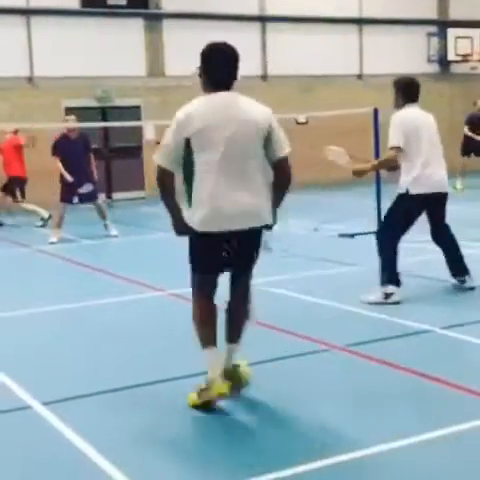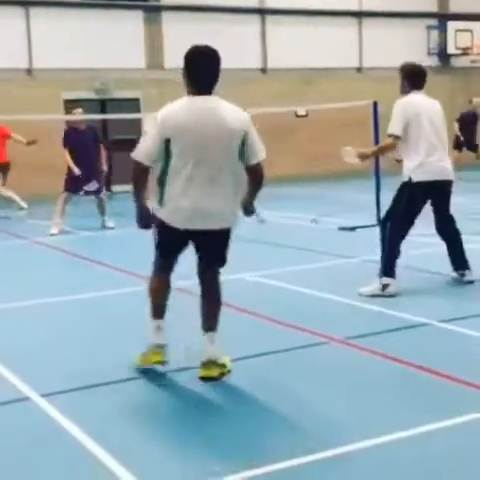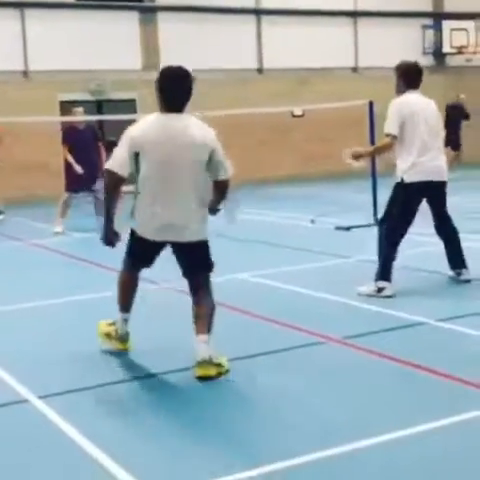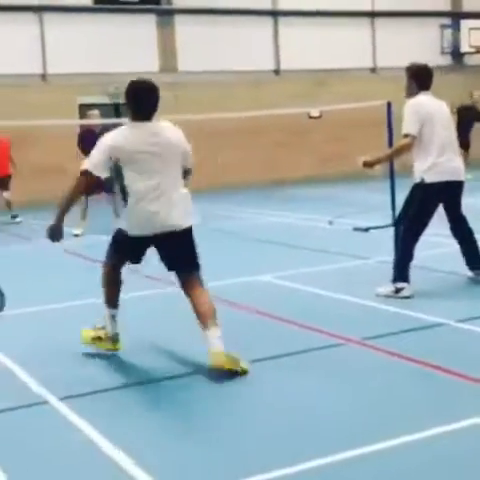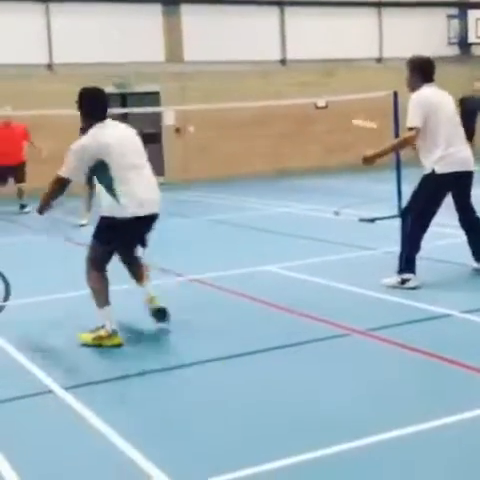
dt=0.2s
person 1, frame 1
left shoulder: (187, 115)
right shoulder: (262, 113)
left elbow: (164, 174)
right elbow: (283, 171)
left wrist: (176, 214)
right wrist: (272, 207)
left hip: (207, 219)
right hip: (252, 217)
left knee: (203, 292)
right knee: (240, 288)
left ankle: (214, 377)
right ankle: (231, 365)
person 1, frame 2
left shoulder: (168, 115)
right shoulder: (238, 118)
left elbow: (140, 169)
right elbow: (256, 173)
left wrist: (141, 207)
right wrist: (248, 201)
left hip: (175, 213)
right hip: (219, 215)
left knee: (161, 272)
right knee: (210, 280)
left ankle: (157, 344)
right ankle: (211, 357)
person 1, frame 3
left shoulder: (138, 131)
right shoulder: (206, 134)
left elbow: (112, 180)
right elbow: (222, 185)
left wrist: (108, 224)
right wrist: (213, 205)
left hip: (148, 224)
right hip: (192, 226)
left knee: (129, 271)
right knee: (201, 289)
left ankle: (121, 331)
right ankle: (205, 357)
person 1, frame 4
left shoulder: (113, 140)
right shoulder: (174, 134)
left elbow: (84, 180)
left wrist: (59, 218)
left hip: (138, 221)
right hip: (177, 219)
left knee: (111, 266)
right knee: (193, 285)
left ankle: (110, 333)
right ankle: (218, 352)
person 1, frame 5
left shoulder: (86, 143)
right shoulder: (127, 131)
left elbow: (61, 183)
left wrist: (42, 206)
left hip: (122, 210)
right hip: (151, 204)
left knee: (95, 264)
right knee: (127, 254)
left ankle: (109, 330)
right ankle: (152, 300)
person 2, frame 1
left shoulder: (400, 117)
right shoulder: (428, 117)
left elbow: (393, 155)
left wrist: (368, 168)
right wrist: (397, 165)
left hip: (417, 187)
right hip: (439, 185)
left knee: (387, 233)
right knee: (441, 231)
left ankle: (390, 287)
right ankle: (463, 277)
person 2, frame 2
left shoulder: (404, 103)
right shoulder: (435, 104)
left elbow: (392, 142)
left wrist: (370, 153)
left hip: (420, 175)
right hip: (444, 173)
left knee: (392, 224)
right knee: (445, 222)
left ankle: (387, 280)
right ankle: (463, 270)
person 2, frame 3
left shoulder: (399, 103)
right shoulder: (431, 104)
left elbow: (389, 142)
left wrist: (365, 153)
left hip: (413, 176)
right hip: (438, 173)
left knee: (389, 226)
right knee: (443, 221)
left ankle: (383, 283)
right ankle: (460, 269)
person 2, frame 4
left shoulder: (414, 104)
right shoulder: (442, 105)
left elbow: (408, 142)
left wrist: (378, 159)
left hip: (431, 176)
right hip: (455, 173)
left knee: (405, 227)
right knee: (458, 222)
left ankle: (401, 283)
person 2, frame 5
left shoulder: (419, 97)
right shoulder: (445, 96)
left elbow: (411, 136)
left wrist: (378, 154)
right wrist: (423, 146)
left hip: (442, 167)
left knee: (412, 217)
left ankle: (407, 274)
